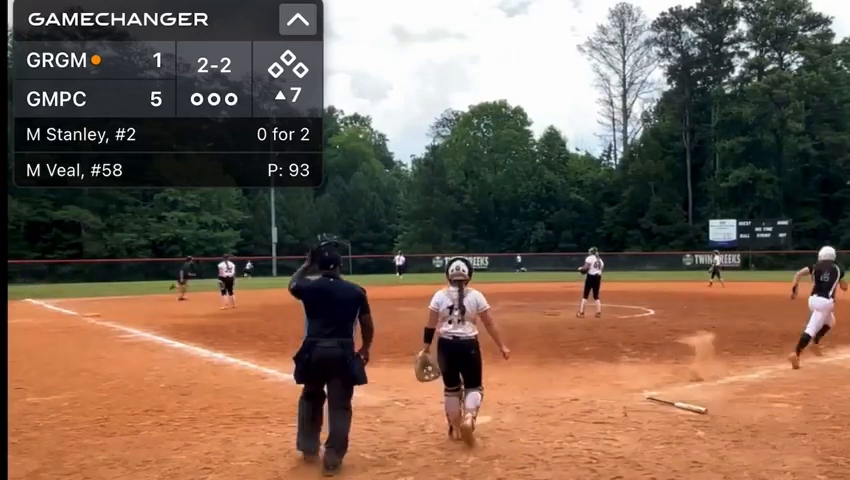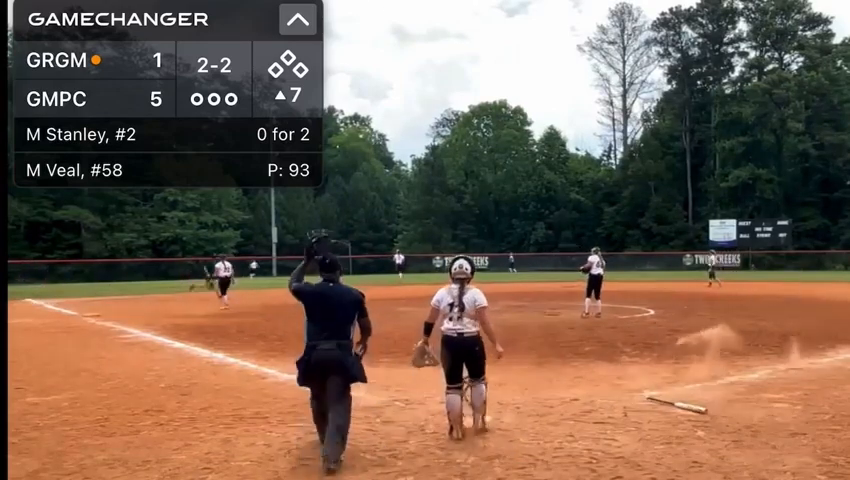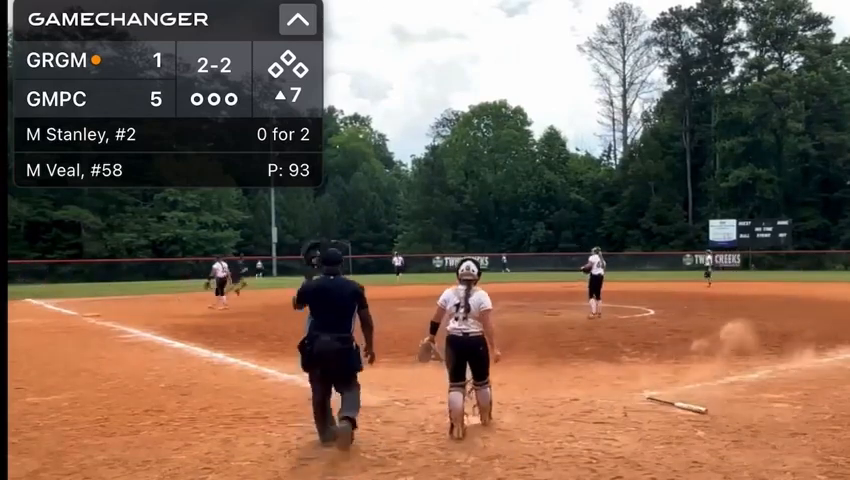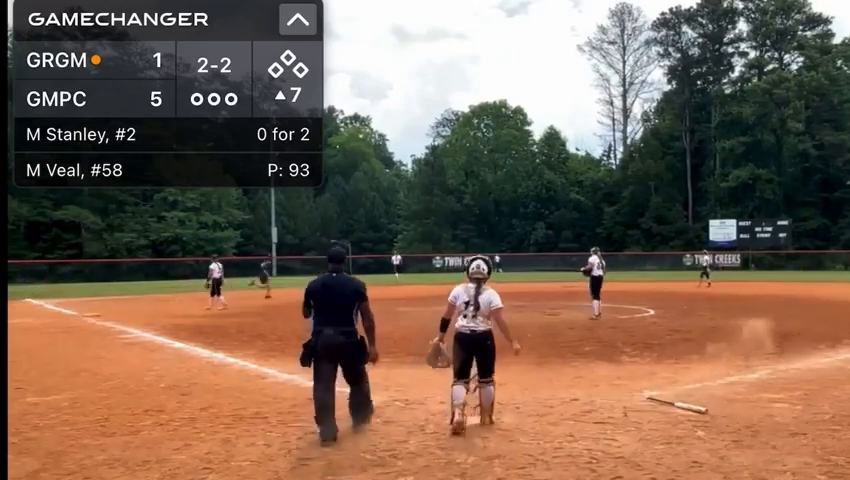
dt=0.2s
person 1, frame 1
left shoulder: (309, 288)
right shoulder: (355, 291)
left elbow: (292, 285)
right elbow: (368, 327)
left wrist: (308, 263)
right wrist: (365, 349)
left hip: (314, 352)
right hip: (343, 353)
left knee: (310, 399)
right knee: (339, 407)
left ankle: (309, 448)
right ankle: (332, 460)
person 1, frame 2
left shoulder: (309, 291)
right shoulder: (354, 295)
left elbow: (293, 284)
right elbow: (366, 327)
left wrist: (305, 261)
right wrist: (363, 341)
left hip: (315, 354)
right hip: (341, 355)
left knee: (318, 399)
right knee: (339, 405)
left ankle: (325, 437)
right ankle: (332, 457)
person 1, frame 3
left shoulder: (309, 287)
right shoulder: (354, 288)
left elbow: (296, 304)
right elbow: (366, 321)
right wrist: (369, 345)
left hip: (316, 345)
right hip: (342, 345)
left knee: (320, 391)
right knee: (349, 388)
left ankle: (326, 433)
right ankle: (345, 422)
person 1, frame 4
left shoulder: (313, 285)
right shoulder: (355, 285)
left elbow: (306, 314)
right elbow: (367, 315)
right wrist: (372, 345)
left hip: (321, 339)
right hip: (347, 339)
left knee: (323, 386)
right knee: (358, 379)
left ankle: (327, 432)
right ankle: (360, 417)
person 2, frame 1
left shoulder: (440, 296)
right shoulder: (476, 296)
left elbow: (431, 325)
right elbow: (489, 324)
left wrist: (425, 348)
right wrist: (502, 346)
left hip: (446, 345)
right hip: (468, 345)
left knee: (451, 388)
right knee: (474, 387)
left ankle: (455, 429)
right ankle: (468, 419)
person 2, frame 2
left shoulder: (442, 293)
right shoulder: (476, 294)
left elbow: (431, 320)
right elbow: (485, 322)
left wrist: (425, 339)
right wrist: (495, 344)
left hip: (449, 342)
right hip: (471, 341)
left knee: (453, 386)
right knee: (478, 380)
left ankle: (456, 428)
right ankle: (478, 419)
person 2, frame 3
left shoulder: (449, 293)
right shoulder: (481, 295)
left elbow: (437, 318)
right elbow: (487, 324)
left wrist: (431, 336)
right wrist: (494, 348)
left hip: (454, 341)
right hip: (476, 342)
left knee: (456, 385)
right knee: (482, 381)
left ankle: (457, 427)
right ankle: (485, 417)
person 2, frame 4
left shoulder: (458, 290)
right shoulder: (491, 294)
left elbow: (446, 316)
right elbow: (500, 322)
left wrist: (440, 336)
right wrist: (513, 342)
left hip: (462, 338)
right hip: (484, 338)
left knee: (460, 378)
right knee: (486, 379)
left ankle: (458, 415)
right ankle: (486, 417)
